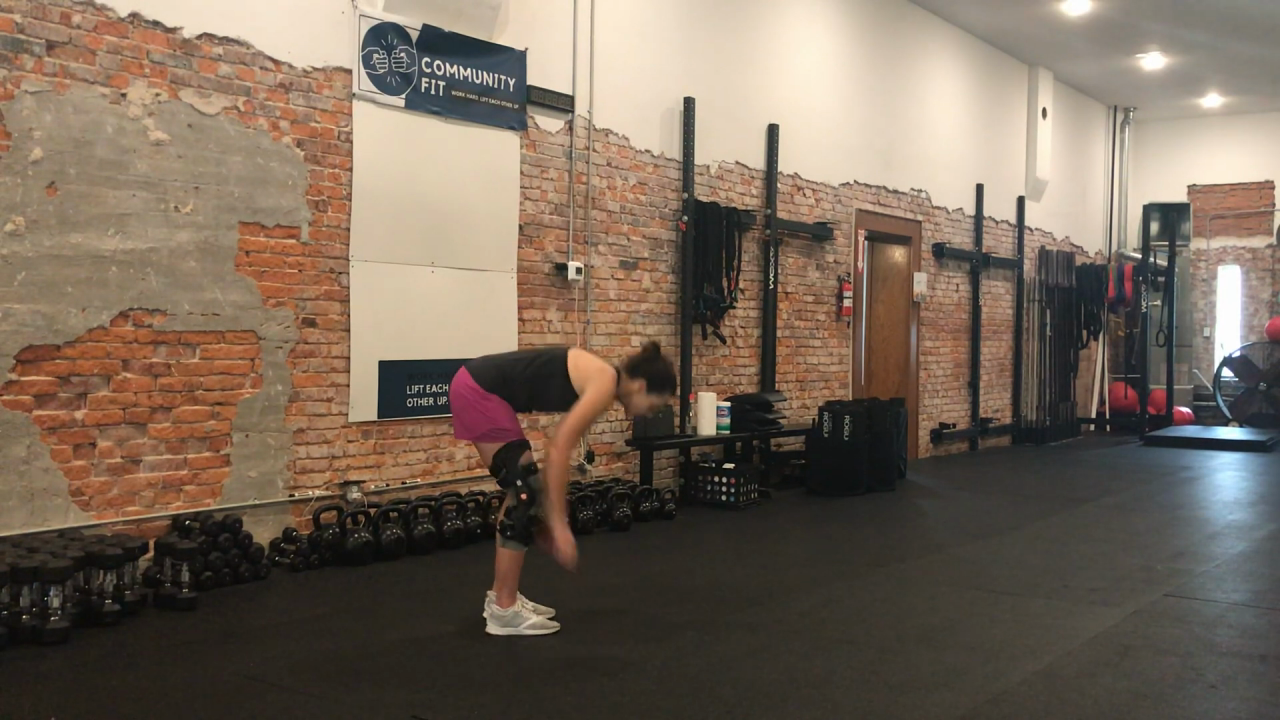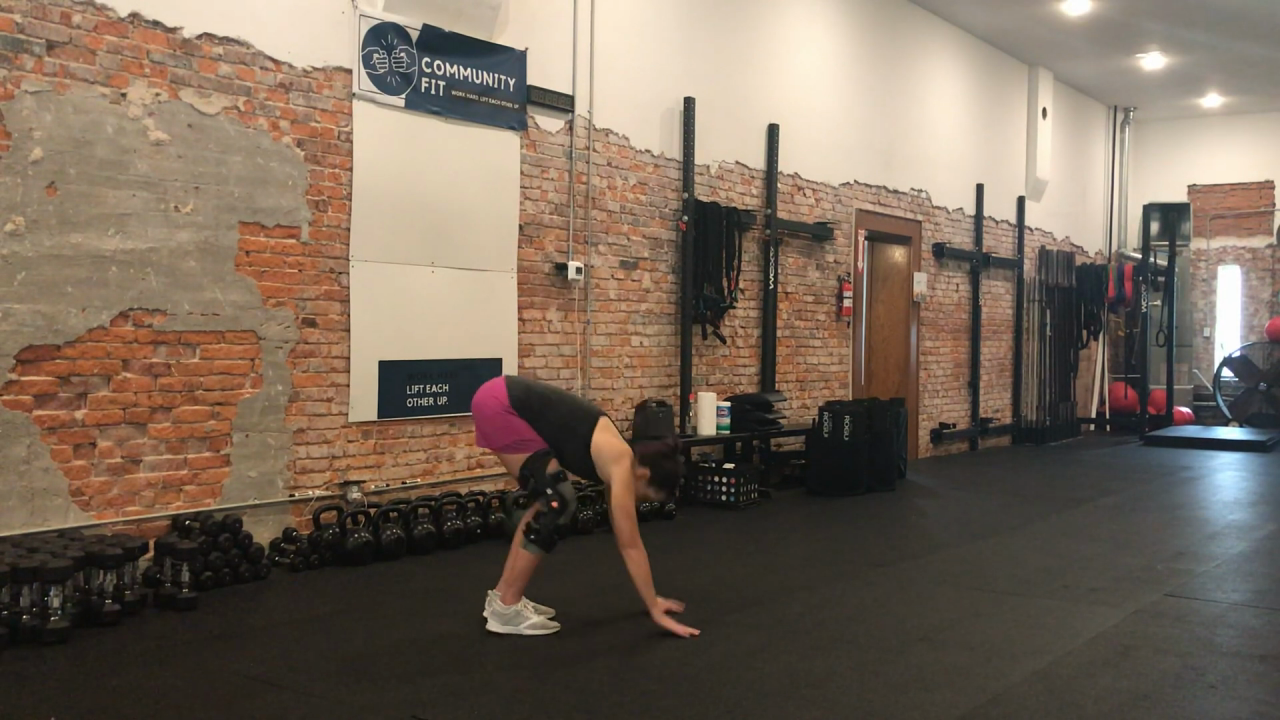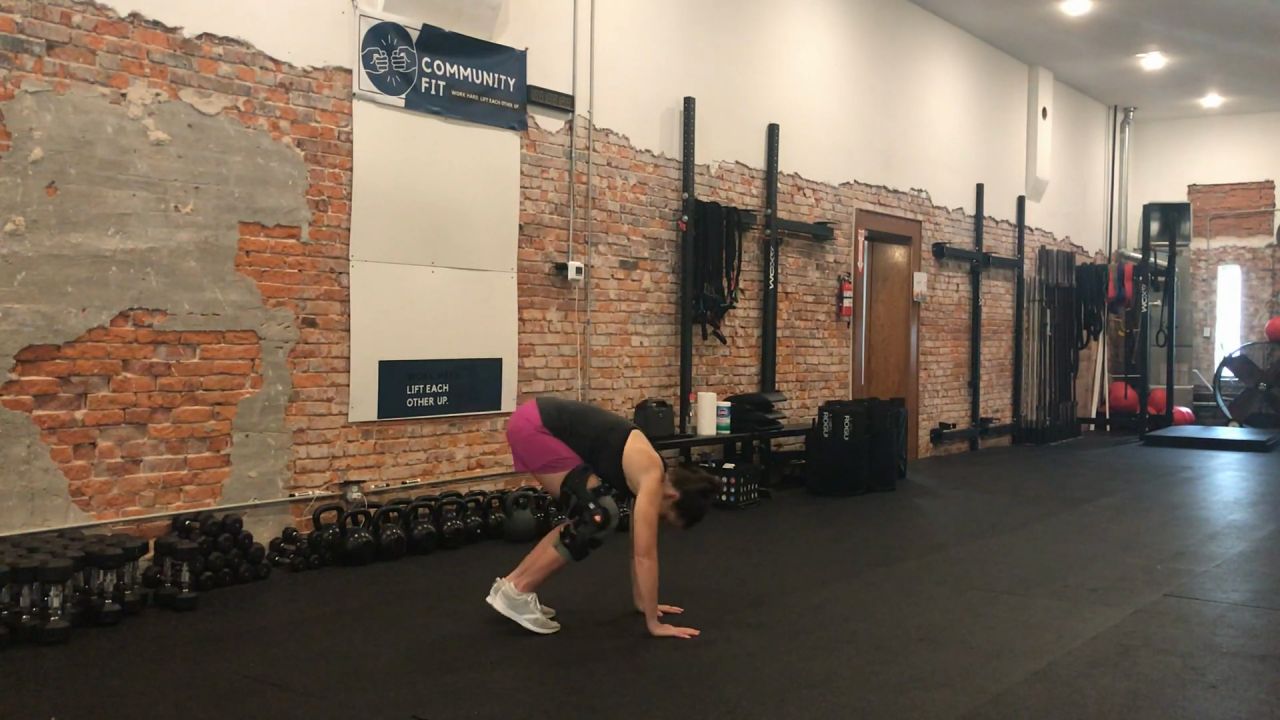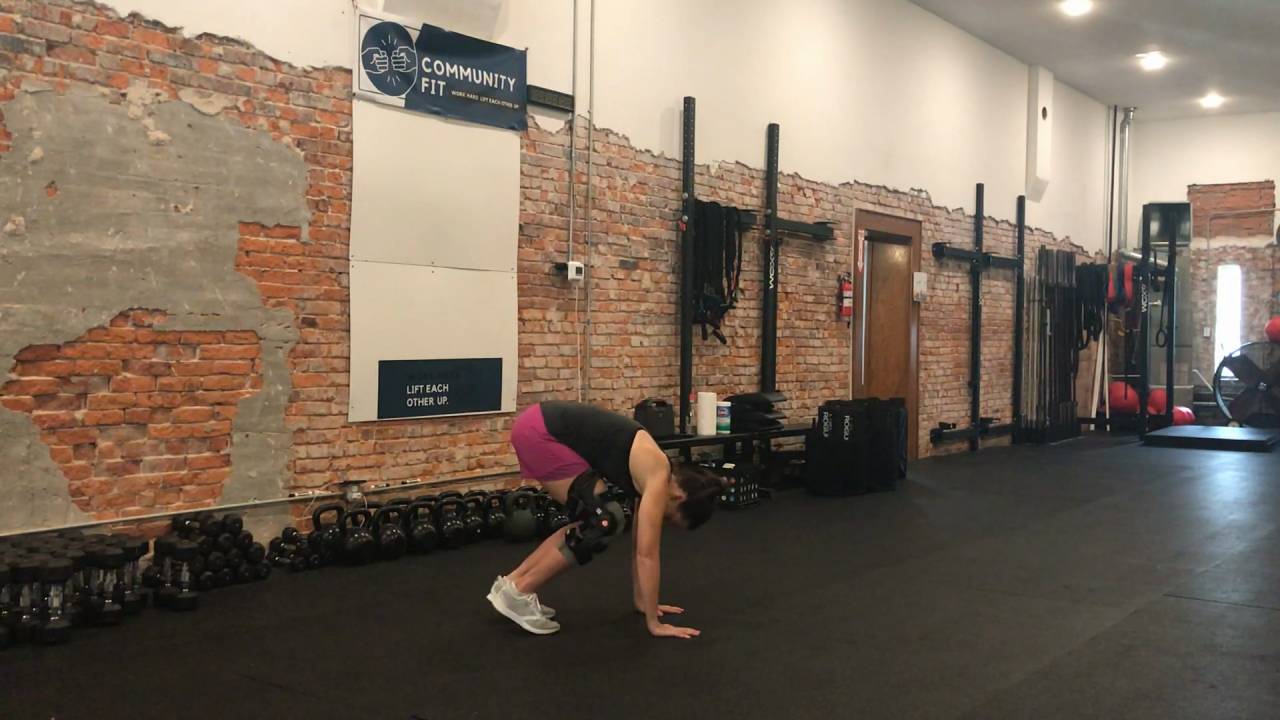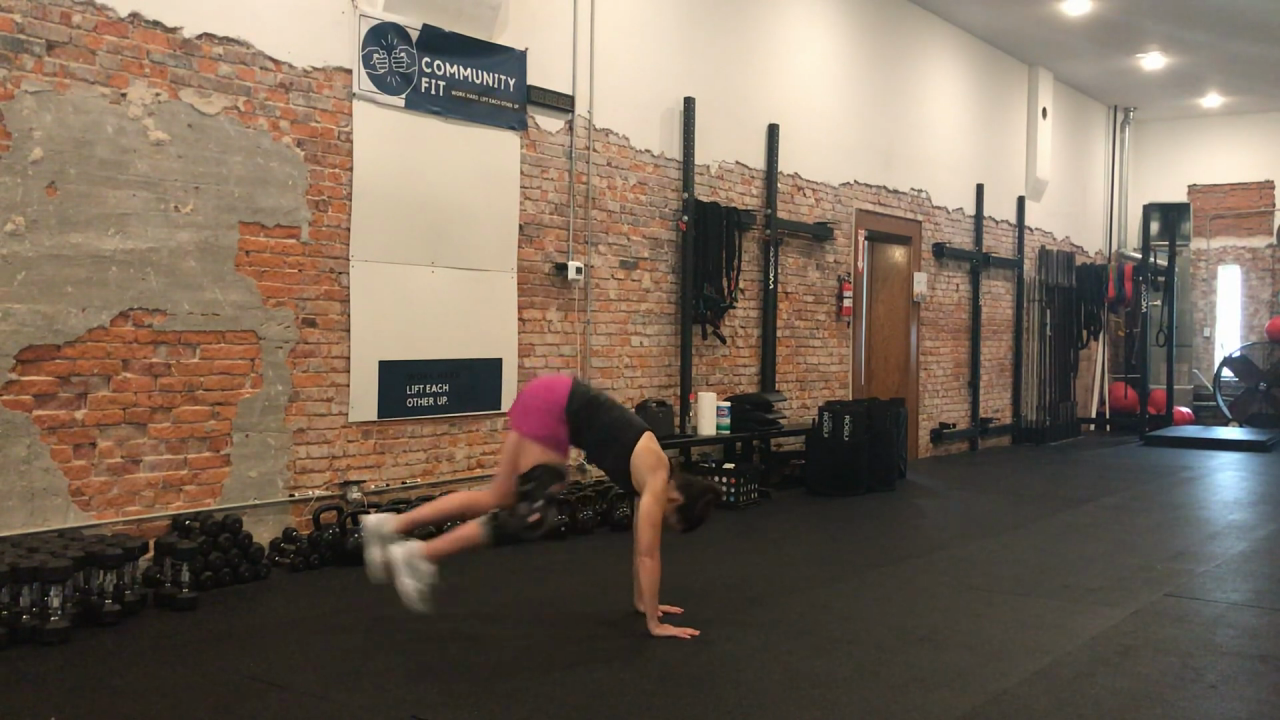
dt=0.4s
person 1, frame 1
left shoulder: (602, 379)
right shoulder: (604, 385)
left elbow: (559, 448)
right elbow: (559, 449)
left wrist: (549, 515)
right wrist: (558, 523)
left hip: (477, 386)
right hip: (478, 391)
left knee: (522, 490)
right knee: (527, 491)
left ankle: (501, 596)
right ankle: (504, 610)
person 1, frame 2
left shoulder: (618, 459)
right shoulder: (621, 466)
left elbow: (626, 539)
right elbow: (631, 545)
left wrist: (649, 599)
right wrist: (657, 614)
left hip: (505, 402)
right hip: (500, 404)
left knee: (550, 503)
right knee: (558, 502)
left ankle: (504, 596)
right ankle: (505, 607)
person 1, frame 3
left shoulder: (645, 473)
right shoulder: (652, 477)
left elbow: (638, 545)
right elbow: (644, 553)
left wrist: (641, 600)
right wrist: (654, 623)
left hip: (540, 424)
right hip: (535, 425)
left knee: (589, 520)
right knee: (600, 516)
left ankle: (512, 583)
right ankle: (517, 592)
person 1, frame 4
left shoulder: (651, 476)
right shoulder: (658, 480)
left elbow: (639, 545)
right elbow: (647, 554)
left wrist: (641, 600)
right wrist: (654, 623)
left hip: (546, 427)
right hip: (540, 430)
left knee: (590, 523)
right knee: (605, 521)
left ankle: (511, 583)
right ankle: (518, 593)
person 1, frame 5
left shoulder: (656, 471)
right shoulder: (657, 483)
left elbow: (642, 546)
right elbow: (647, 553)
left wrist: (642, 600)
right wrist: (654, 623)
left hip: (556, 398)
right hip: (554, 402)
left knee: (502, 497)
right knee: (534, 513)
left ankle: (388, 525)
right ankle: (421, 556)
